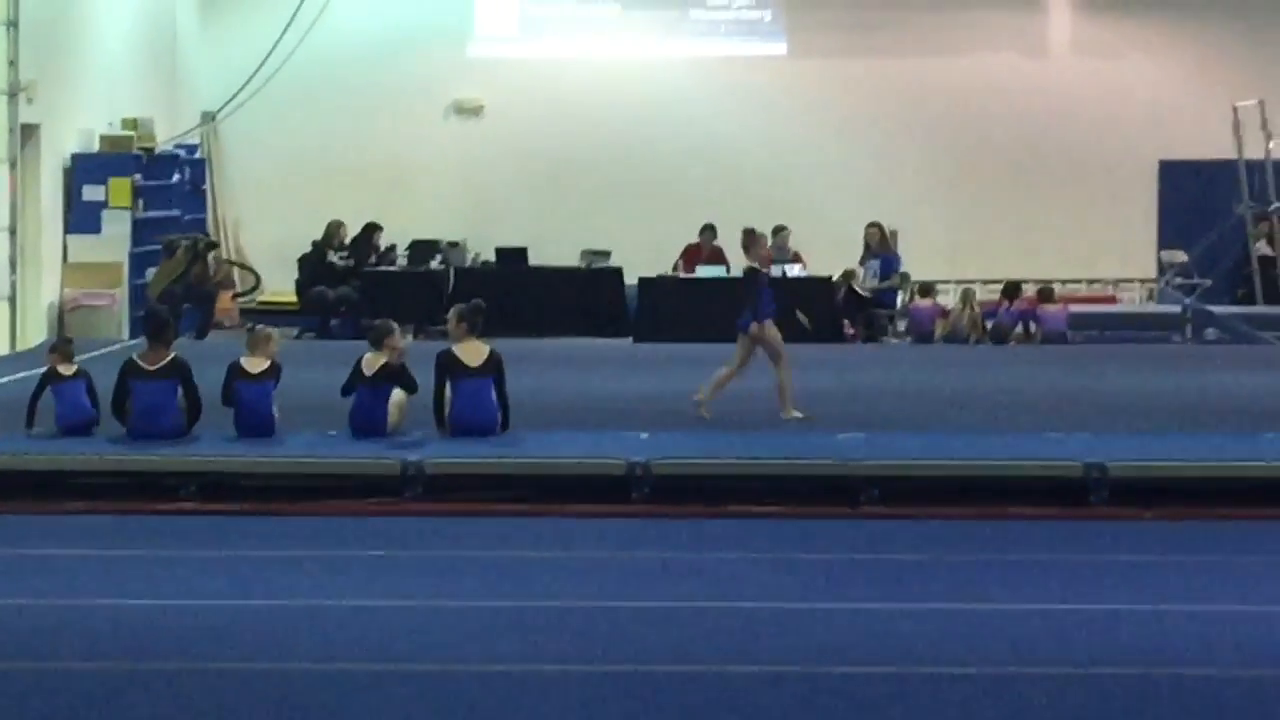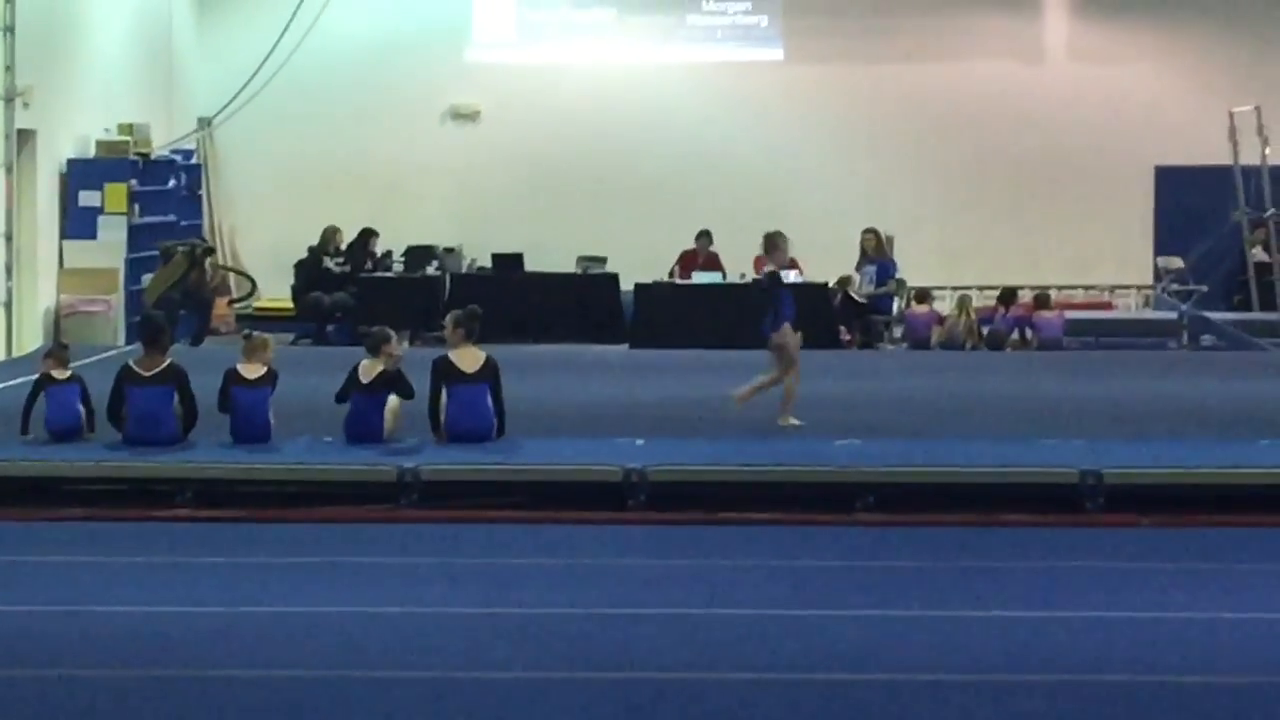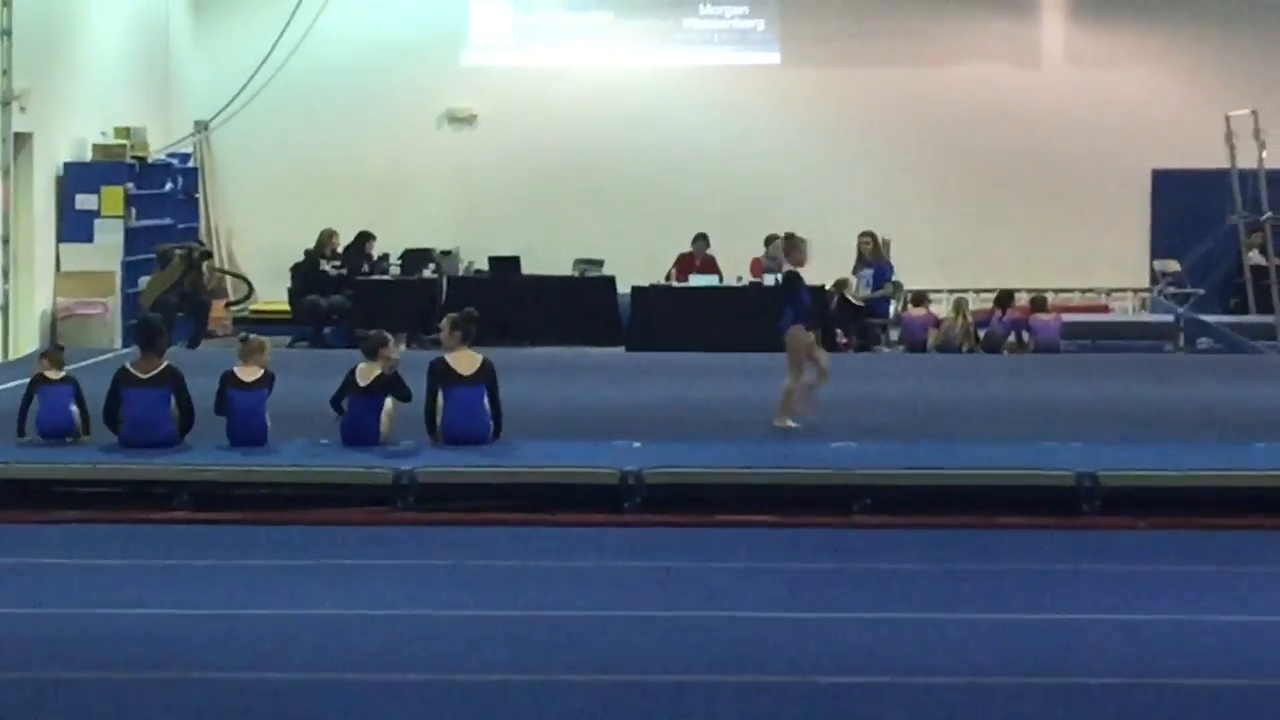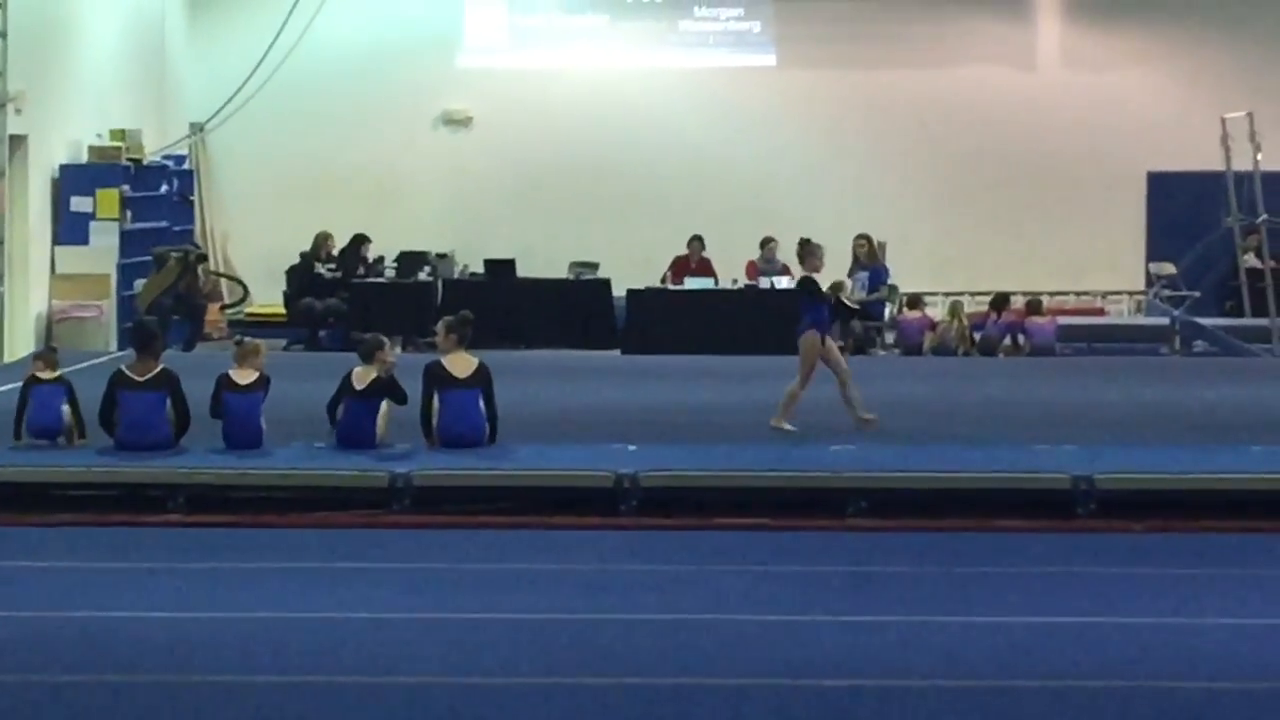
dt=0.1s
person 1, frame 1
left shoulder: (756, 273)
right shoulder: (753, 273)
left elbow: (766, 297)
right elbow: (753, 298)
left wrist: (794, 312)
right wrist: (755, 322)
left hip: (760, 321)
right hip: (760, 322)
left knee: (736, 366)
right knee: (783, 364)
left ankle: (704, 398)
right ankle: (787, 409)
person 1, frame 2
left shoulder: (772, 276)
right shoulder: (773, 277)
left elbow: (784, 303)
right elbow: (774, 305)
left wrist: (793, 331)
right wrist: (778, 331)
left hip: (780, 328)
right hip: (779, 328)
left knee: (780, 374)
right knee: (792, 371)
left ankle: (745, 393)
right ankle: (785, 416)
person 1, frame 3
left shoulder: (792, 276)
right shoulder: (791, 276)
right elbow: (800, 305)
right wrist: (810, 329)
left hip: (799, 327)
right hip: (795, 327)
left knee: (823, 368)
right knee: (795, 374)
left ankle: (796, 405)
right ankle: (782, 417)
person 1, frame 4
left shoulder: (810, 282)
right shoulder: (806, 282)
right elbow: (827, 301)
left hip: (819, 333)
right hip: (810, 333)
left knee: (844, 372)
right knee: (803, 379)
left ankle: (858, 413)
right ankle: (778, 418)
